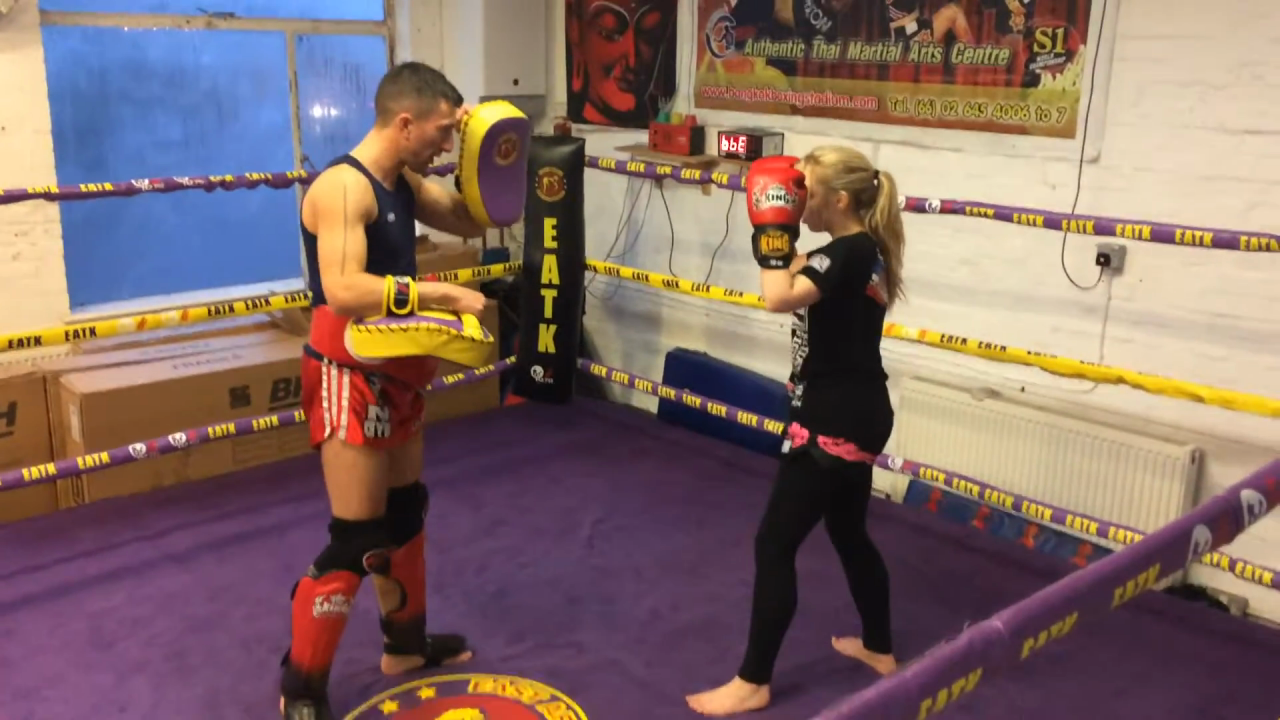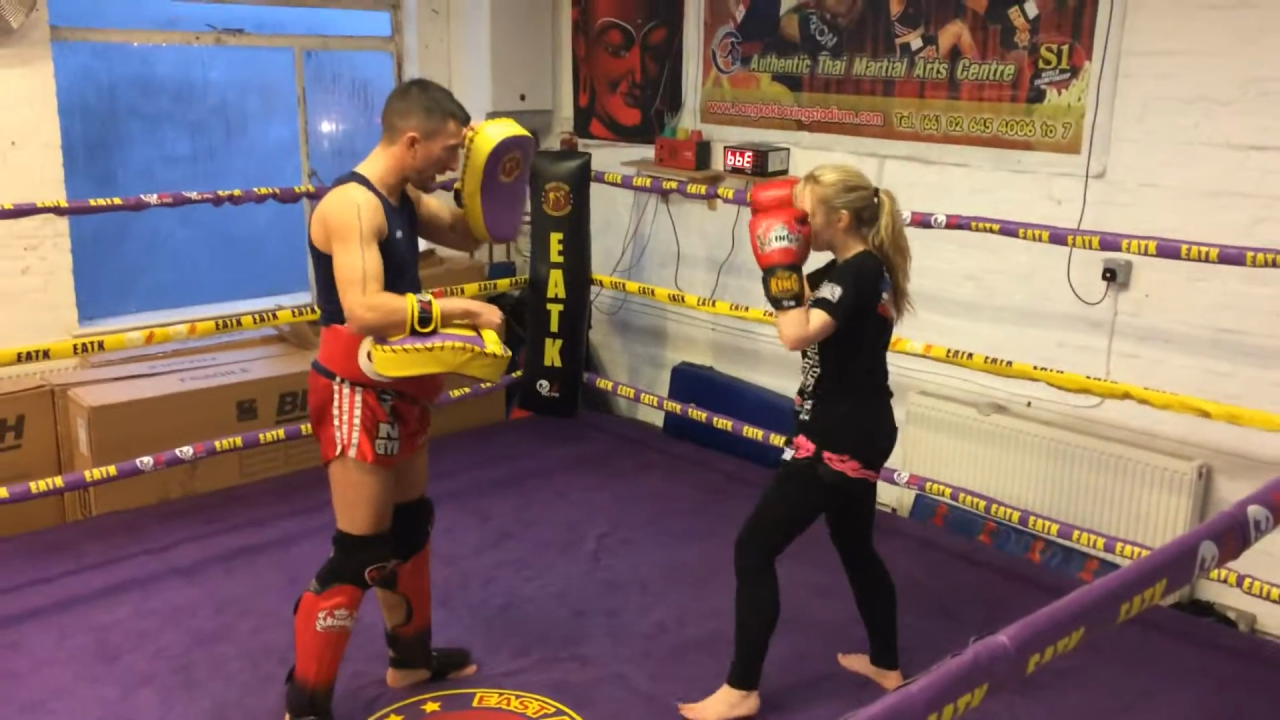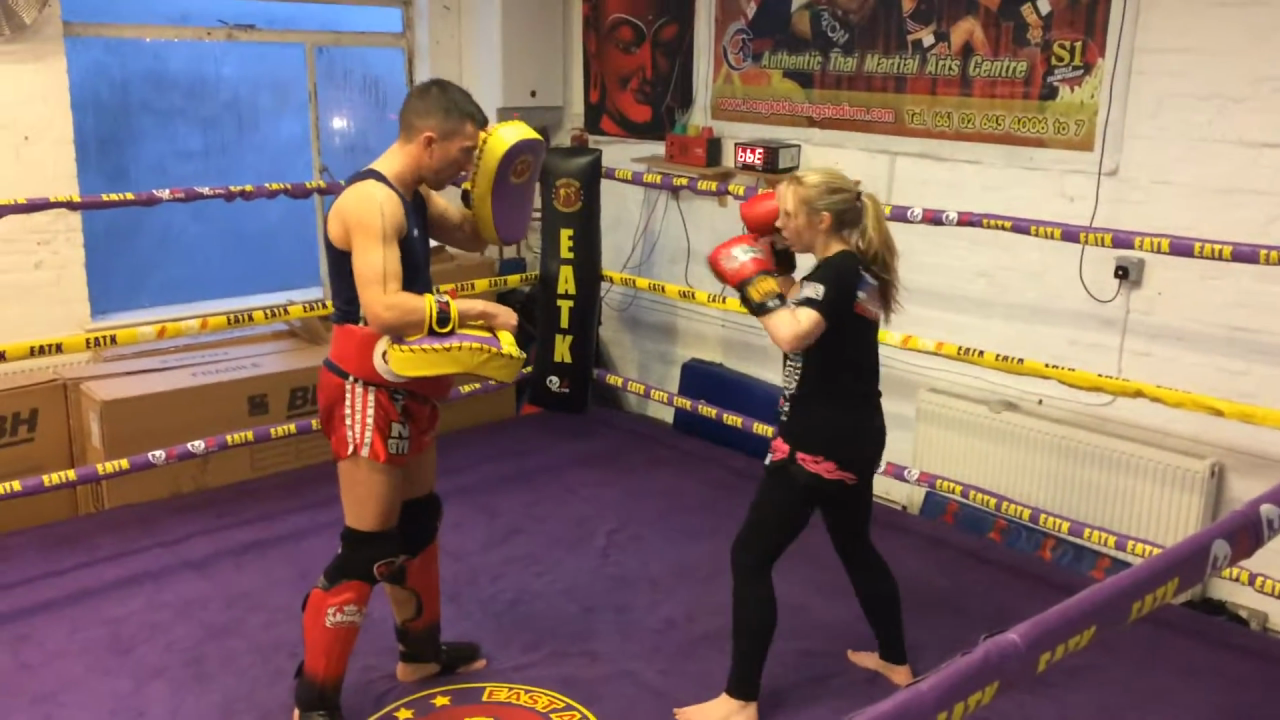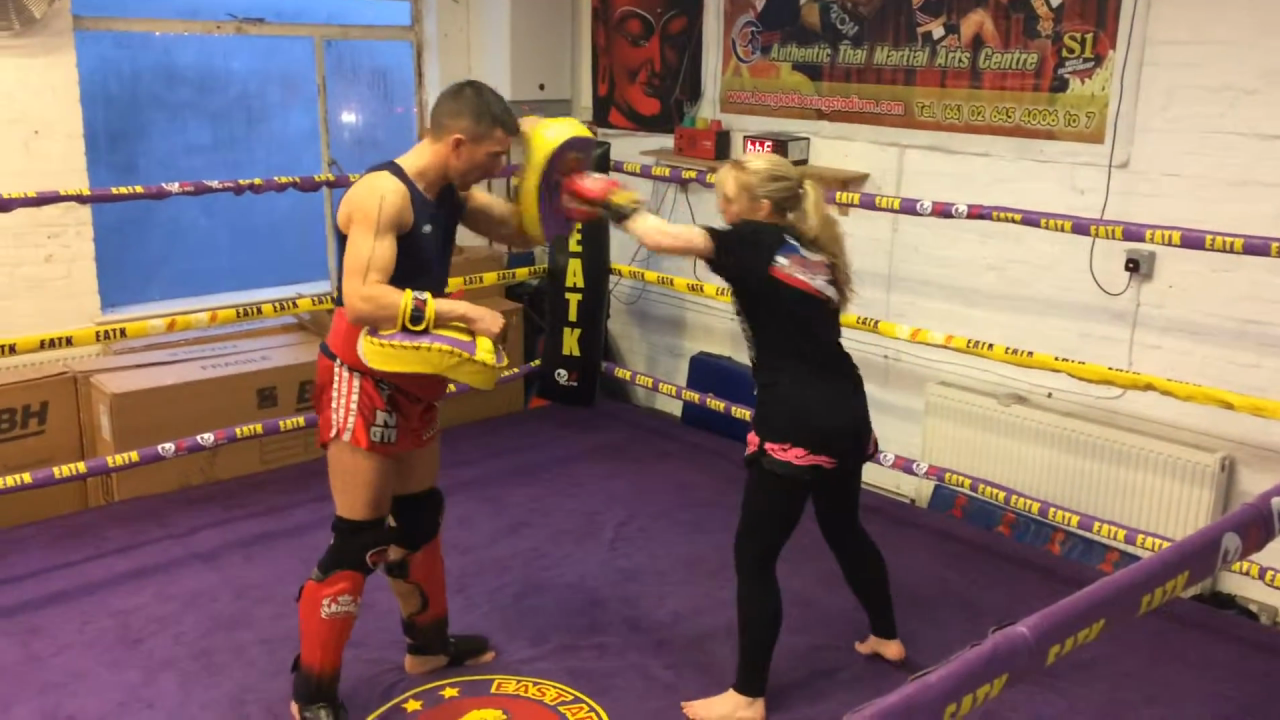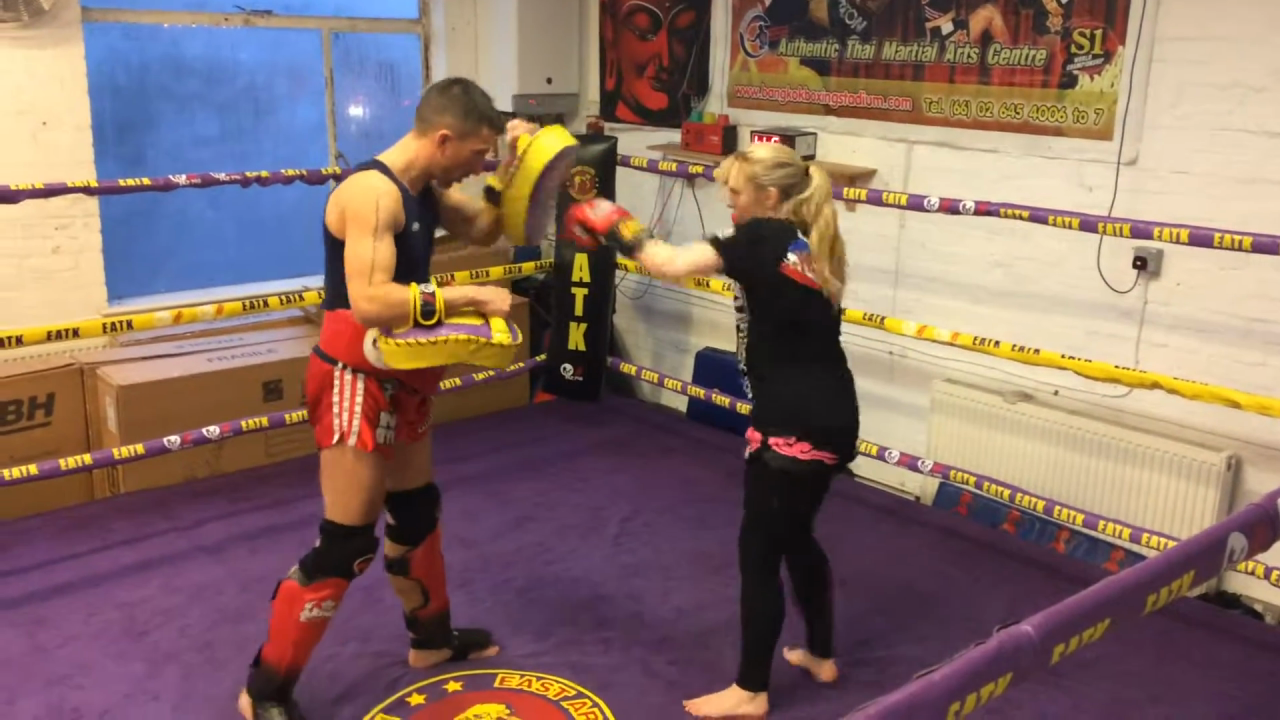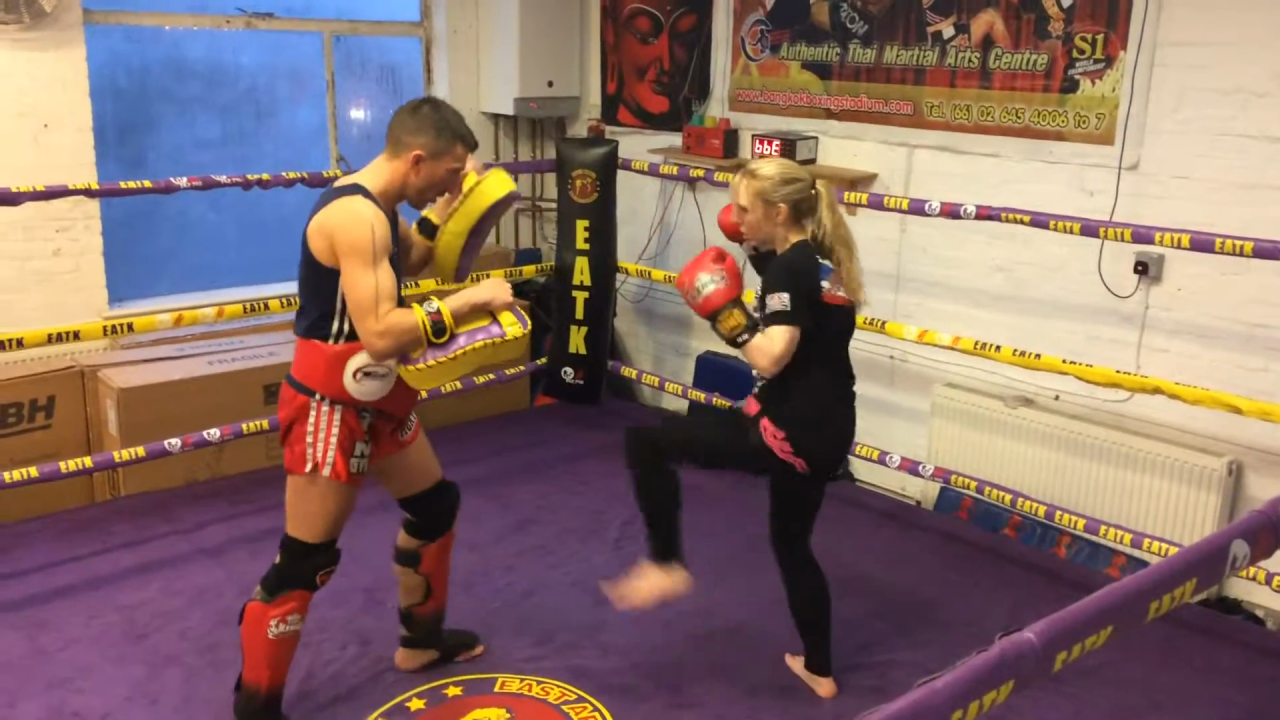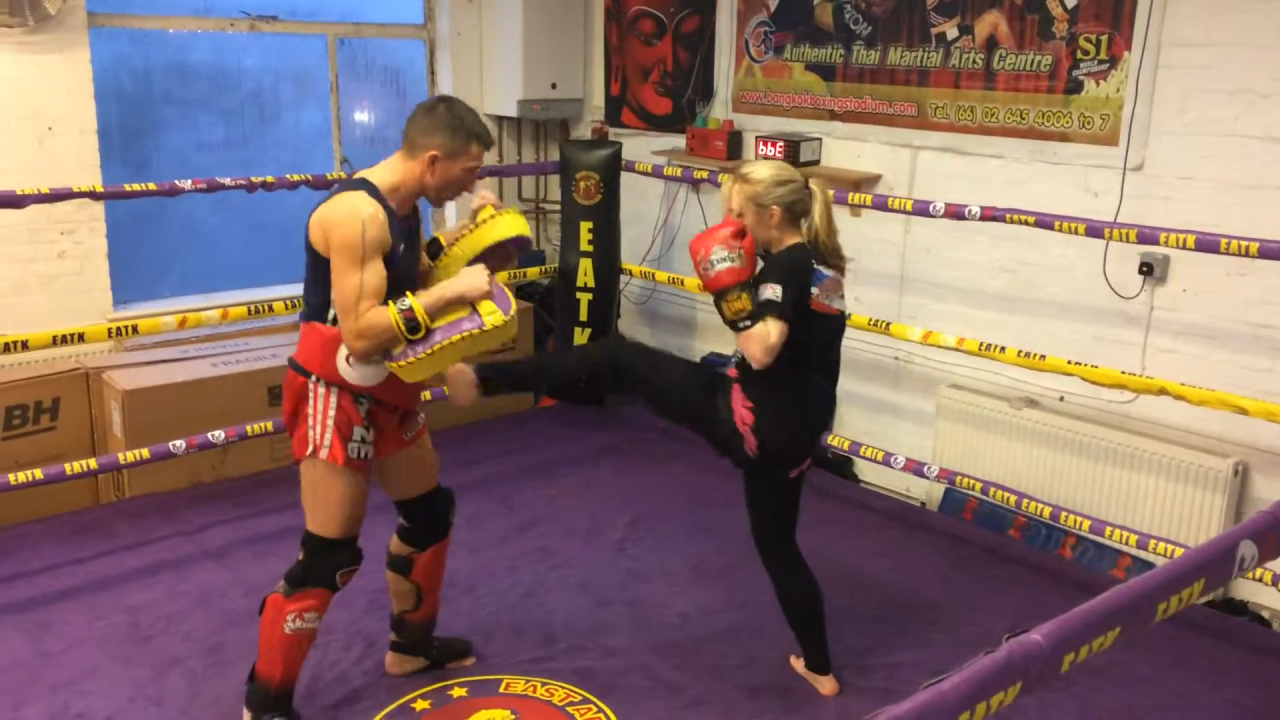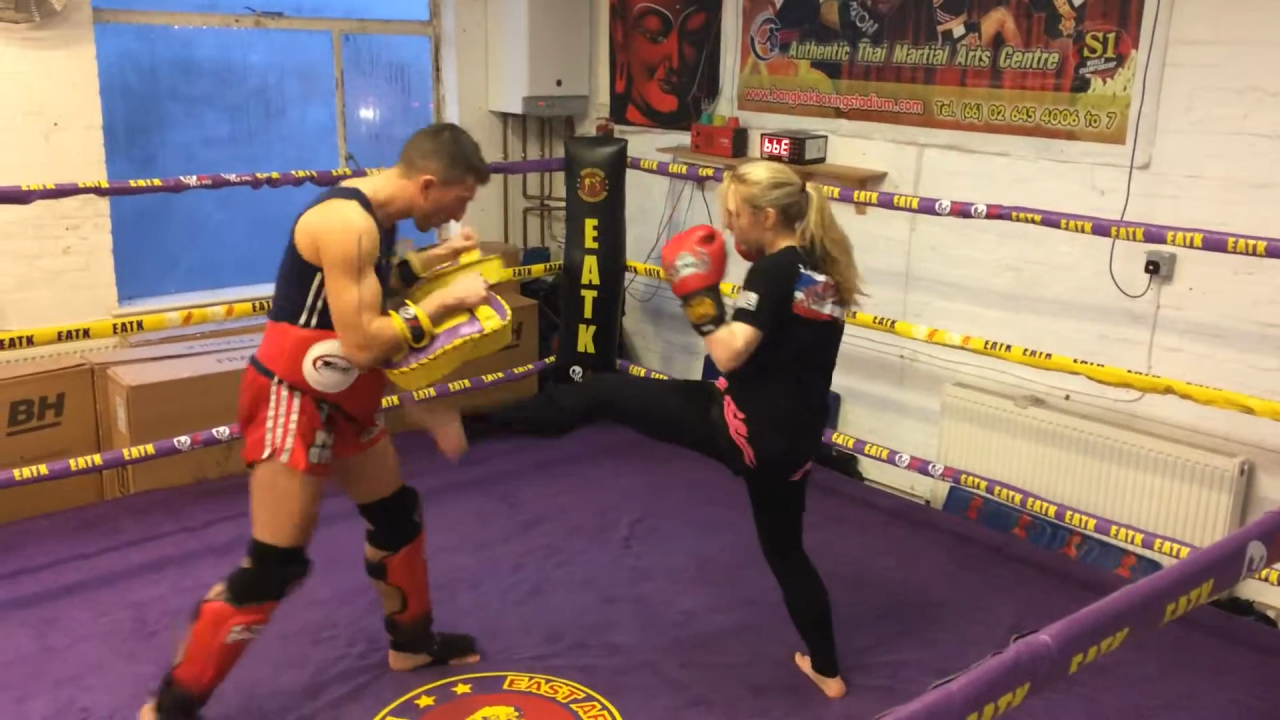
dt=0.2s
person 1, frame 1
left shoulder: (401, 180)
right shoulder: (343, 187)
left elbow: (468, 221)
right elbow: (343, 291)
right wrist: (442, 293)
left hip: (394, 374)
right hip: (349, 378)
left knee: (405, 511)
right knee: (356, 539)
left ankle: (405, 641)
person 1, frame 2
left shoulder: (401, 196)
right shoulder: (351, 205)
left elbow: (466, 236)
right elbow: (364, 312)
right wrist: (461, 309)
left hip: (398, 390)
right hip: (357, 394)
left knee: (409, 526)
right knee: (358, 554)
left ankle: (411, 654)
person 1, frame 3
left shoulder: (412, 195)
right shoulder: (370, 201)
left elbow: (471, 236)
right elbow: (384, 310)
right wrist: (480, 310)
left hip: (407, 388)
right hip: (367, 392)
left knee: (418, 520)
right knee: (365, 550)
left ankle: (420, 649)
person 1, frame 4
left shoulder: (448, 190)
right shoulder: (381, 193)
left elbow: (516, 231)
right elbow: (363, 298)
right wrist: (460, 312)
left hip: (411, 382)
right hip: (362, 383)
left knee: (420, 514)
right knee: (360, 542)
left ankle: (428, 642)
person 1, frame 5
left shoulder: (420, 186)
right shoulder: (370, 192)
left elbow: (485, 229)
right elbow: (372, 301)
left wrist: (510, 167)
right wrist: (468, 296)
left hip: (397, 380)
right hip: (356, 381)
left knee: (416, 511)
right knee: (345, 545)
left ankle: (431, 637)
person 1, frame 6
left shoulder: (381, 207)
right shoulder: (356, 219)
left elbow: (407, 262)
right elbow: (381, 335)
left wrist: (447, 208)
right wrist: (472, 298)
left hip: (377, 399)
right hip: (331, 406)
left knee: (435, 505)
right knee: (305, 563)
left ankle: (422, 637)
person 1, frame 7
left shoulder: (402, 203)
right shoulder: (357, 214)
right elbow: (359, 333)
left wrist: (458, 241)
right wrist: (449, 292)
left hip: (389, 392)
right hip: (338, 396)
left knee: (430, 512)
right knee: (328, 555)
left ankle: (412, 644)
person 1, frame 8
left shoulder: (371, 212)
right shoulder: (350, 224)
right elbow: (363, 341)
left wrist: (434, 261)
right wrist: (446, 298)
left hip: (338, 397)
right hip: (294, 400)
left knee: (397, 513)
right knee: (274, 566)
left ankle: (414, 640)
person 2, frame 1
left shoulder: (849, 254)
right shoulder: (860, 249)
left elbow: (779, 297)
right elbow: (801, 279)
left wrist: (772, 226)
right wrist: (781, 225)
left hip: (833, 424)
right hip: (855, 418)
left knee: (775, 545)
right knee: (849, 532)
right ankle: (878, 648)
person 2, frame 2
left shoulder: (857, 274)
right shoulder: (860, 267)
left elbow: (796, 334)
right elbow: (811, 305)
left wrist: (779, 264)
right wrist: (788, 252)
left hip: (836, 440)
right hip: (860, 434)
left knee: (754, 550)
right knee: (856, 547)
right ankle: (885, 663)
person 2, frame 3
left shoulder: (835, 272)
right shoulder: (855, 267)
left elbow: (792, 335)
right elbow: (806, 309)
left wrist: (753, 277)
right wrist: (780, 256)
left hip: (818, 441)
right hip: (856, 436)
left knee: (751, 559)
right knee: (855, 545)
right ankle: (893, 660)
person 2, frame 4
left shoulder: (756, 242)
right shoulder: (814, 249)
left elbow: (666, 236)
left wrist: (610, 199)
left hip: (794, 430)
right hip: (846, 417)
left knee: (755, 555)
right knee: (845, 529)
right ankle: (885, 637)
person 2, frame 5
left shoulder: (762, 239)
right shoulder: (810, 244)
left elbow: (676, 264)
left wrist: (612, 229)
left hip: (789, 423)
right hip: (833, 417)
left knee: (760, 547)
right knee: (793, 535)
right ankle: (820, 654)
person 2, frame 6
left shoulder: (786, 269)
right shoulder: (820, 258)
left elbow: (768, 359)
left wrist: (722, 310)
right wrist: (754, 248)
left hip: (786, 428)
right hip: (824, 436)
left knee: (649, 441)
right knee: (791, 544)
left ankle: (665, 566)
right ankle: (819, 669)
person 2, frame 7
left shoulder: (786, 265)
right shoulder: (825, 262)
left elbow: (760, 352)
left wrist: (729, 287)
left hip: (749, 415)
right hip: (795, 438)
left knee: (618, 357)
right knee: (779, 548)
left ankle: (480, 378)
right ankle: (820, 668)
person 2, frame 8
left shoulder: (775, 271)
right shoulder: (826, 268)
left elbow: (728, 352)
left wrist: (697, 291)
left hip: (742, 421)
right hip: (792, 440)
left knee: (603, 393)
right knee: (786, 553)
left ankle: (472, 426)
right ankle: (829, 670)
